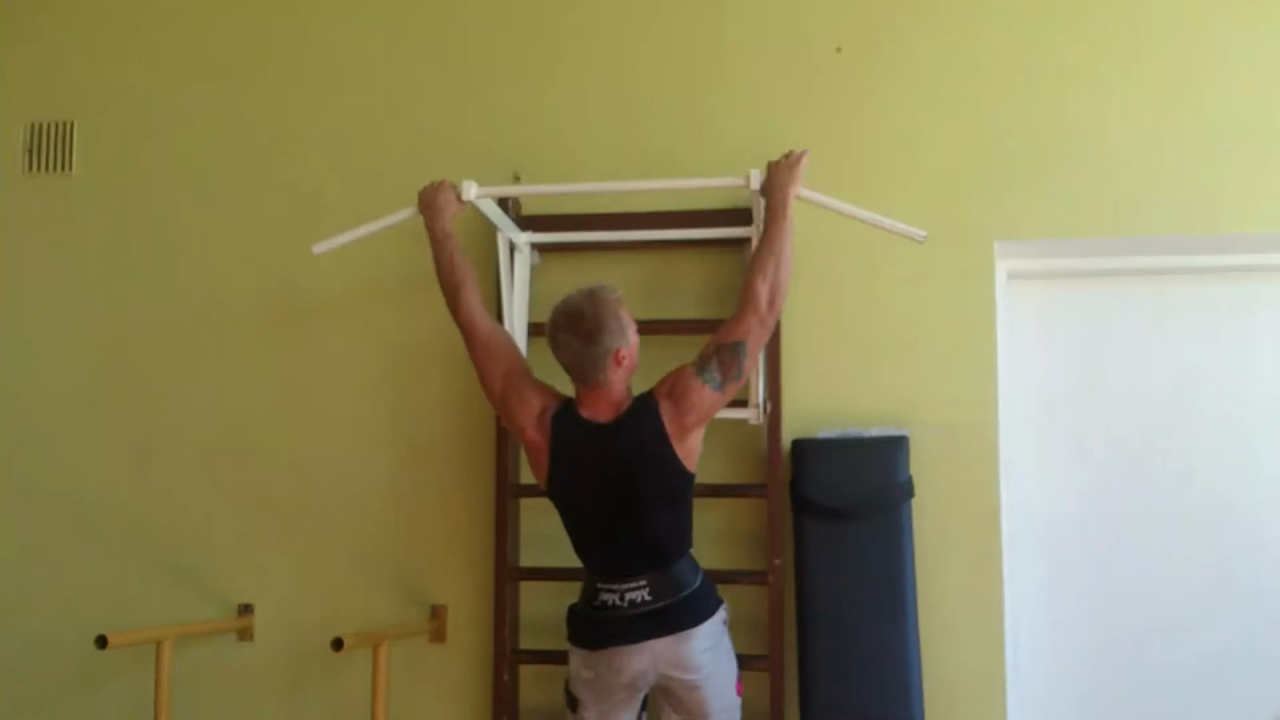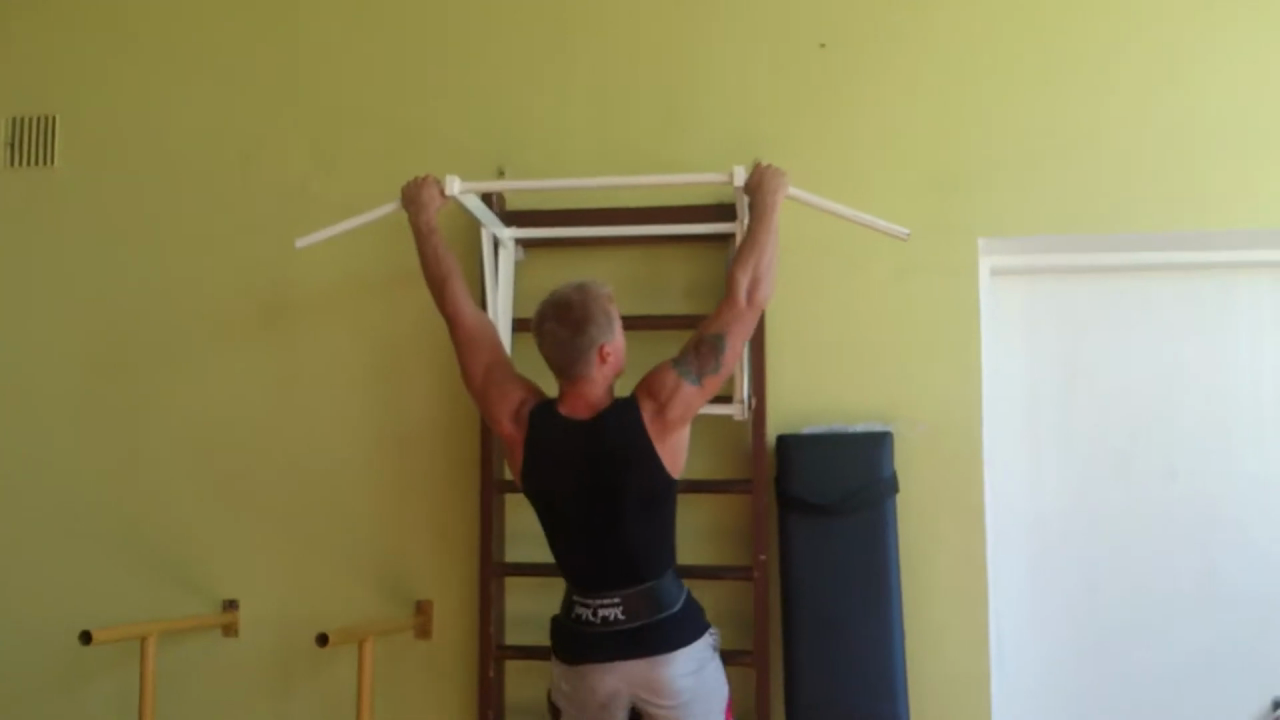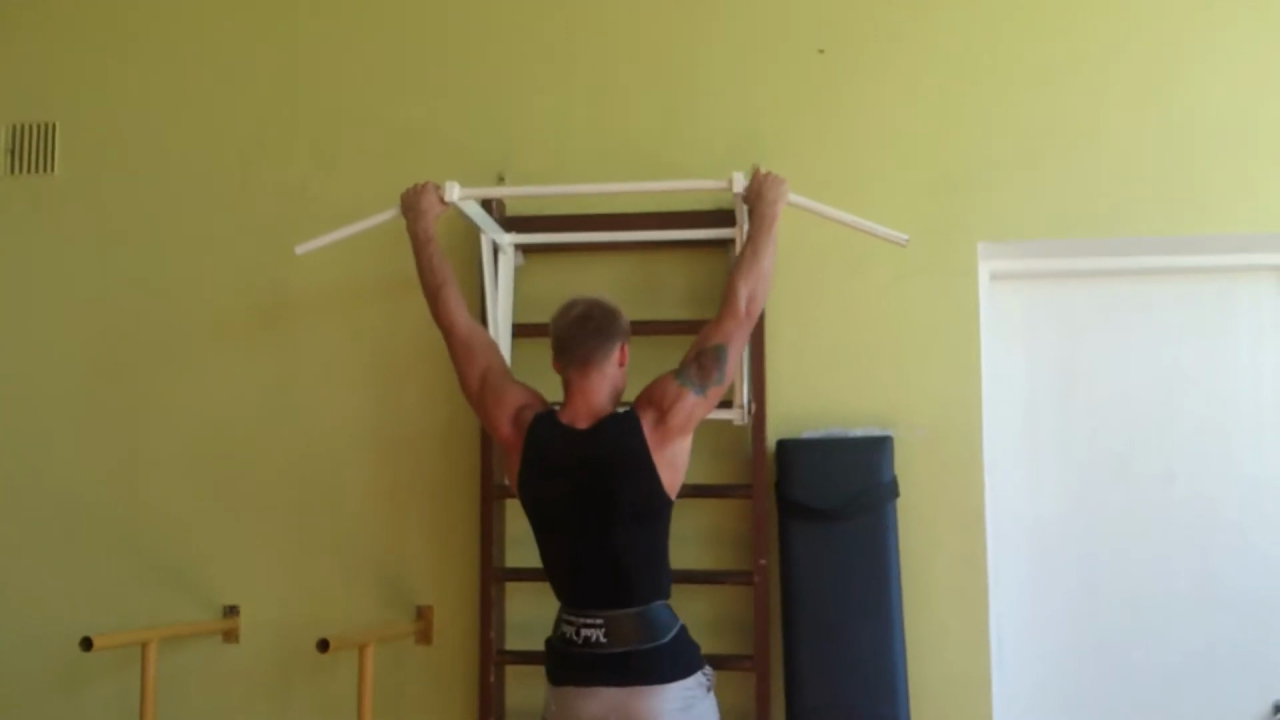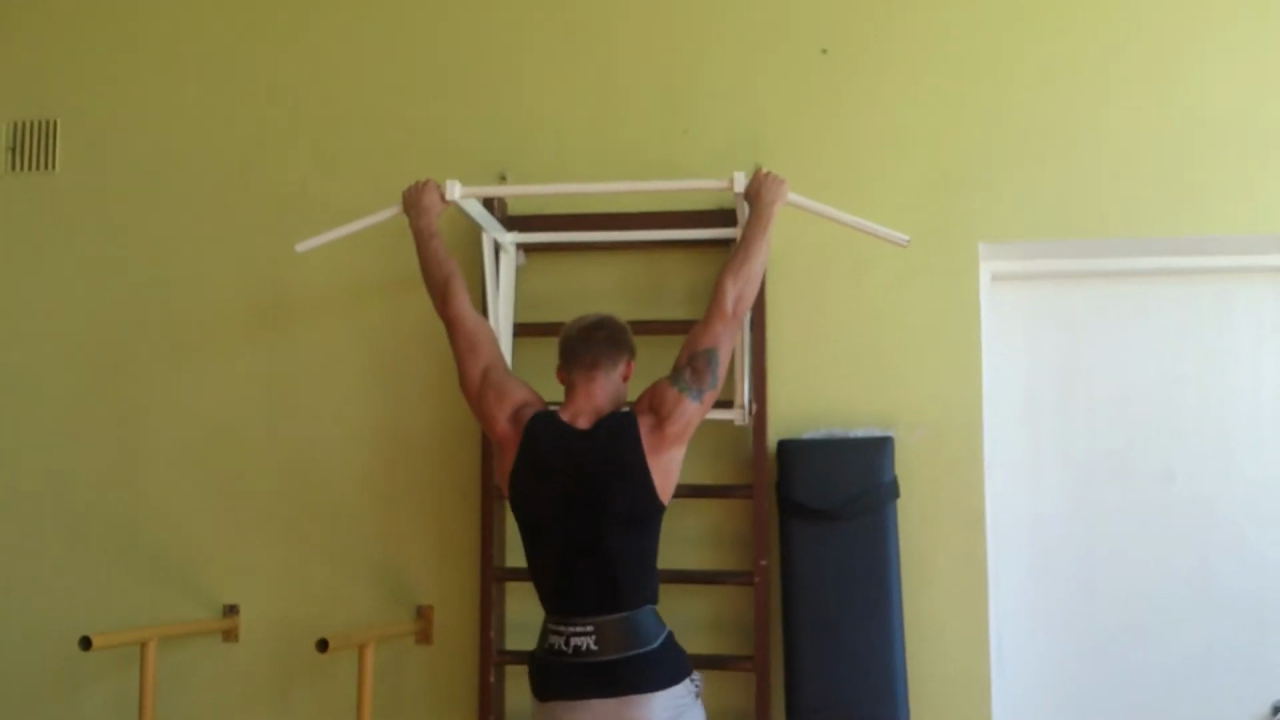
dt=0.4s
person 1, frame 1
left shoulder: (541, 427)
right shoulder: (673, 414)
left elbow: (471, 316)
right elbow: (761, 305)
left wrist: (439, 226)
right wrist: (780, 201)
left hip: (602, 635)
right hip: (687, 625)
person 1, frame 2
left shoulder: (519, 424)
right shoulder: (658, 414)
left elbow: (460, 310)
right elbow: (745, 299)
left wrist: (423, 219)
right wrist: (766, 201)
left hip: (582, 650)
right hip: (669, 641)
person 1, frame 3
left shoulder: (520, 430)
right shoulder: (661, 425)
left elbow: (453, 317)
right elbow: (741, 308)
left wrist: (421, 225)
right wrist: (766, 211)
right hip: (659, 673)
person 1, frame 4
left shoulder: (516, 430)
right shoulder: (656, 431)
left elbow: (457, 309)
right elbow: (728, 308)
left wrist: (424, 222)
right wrist: (764, 209)
